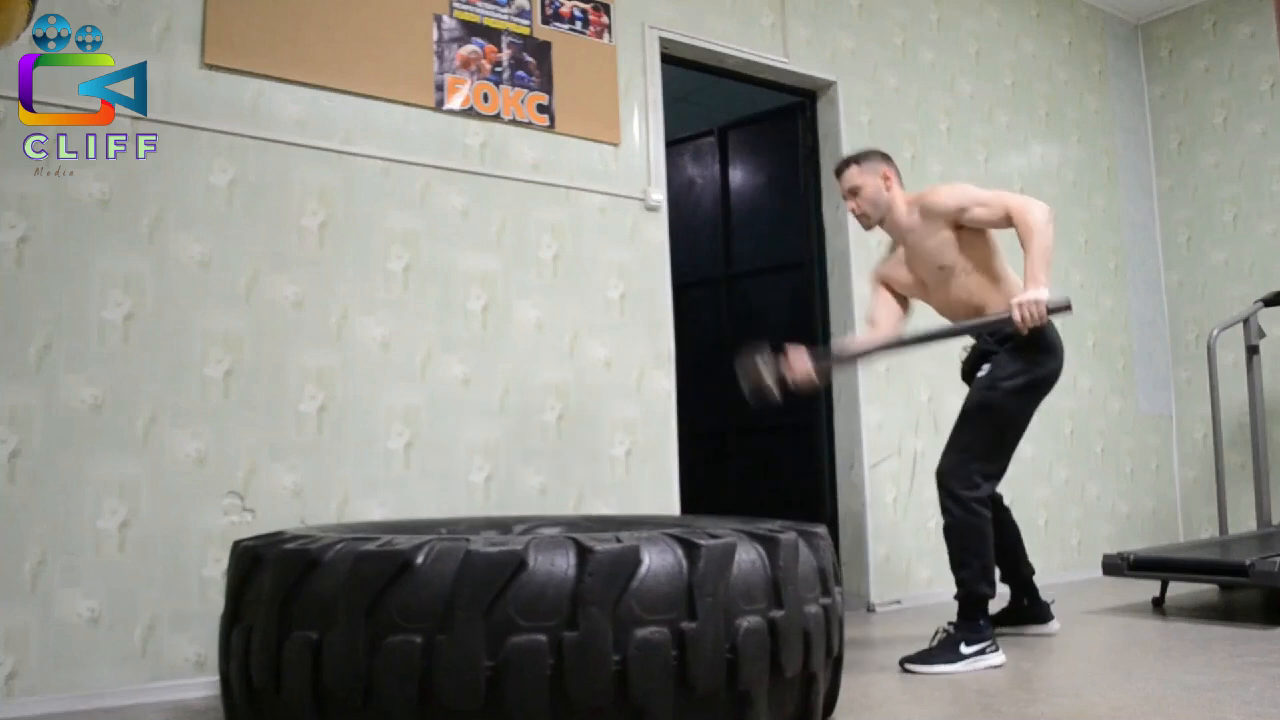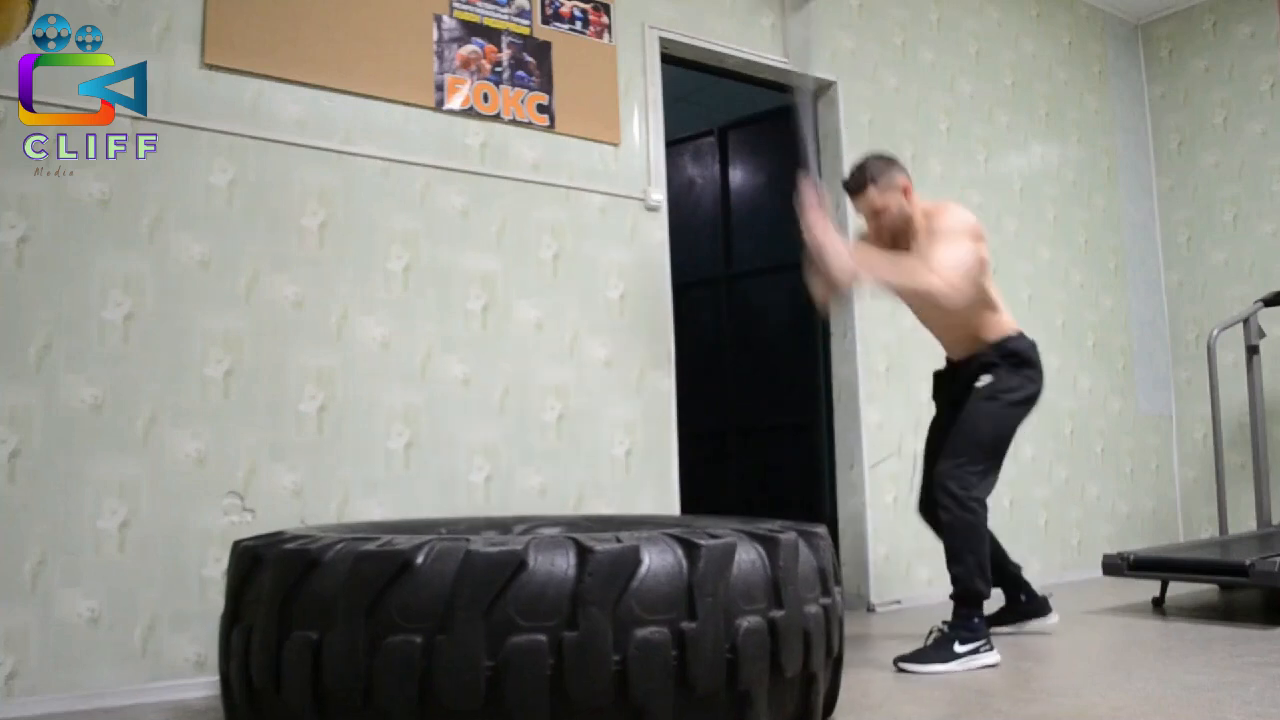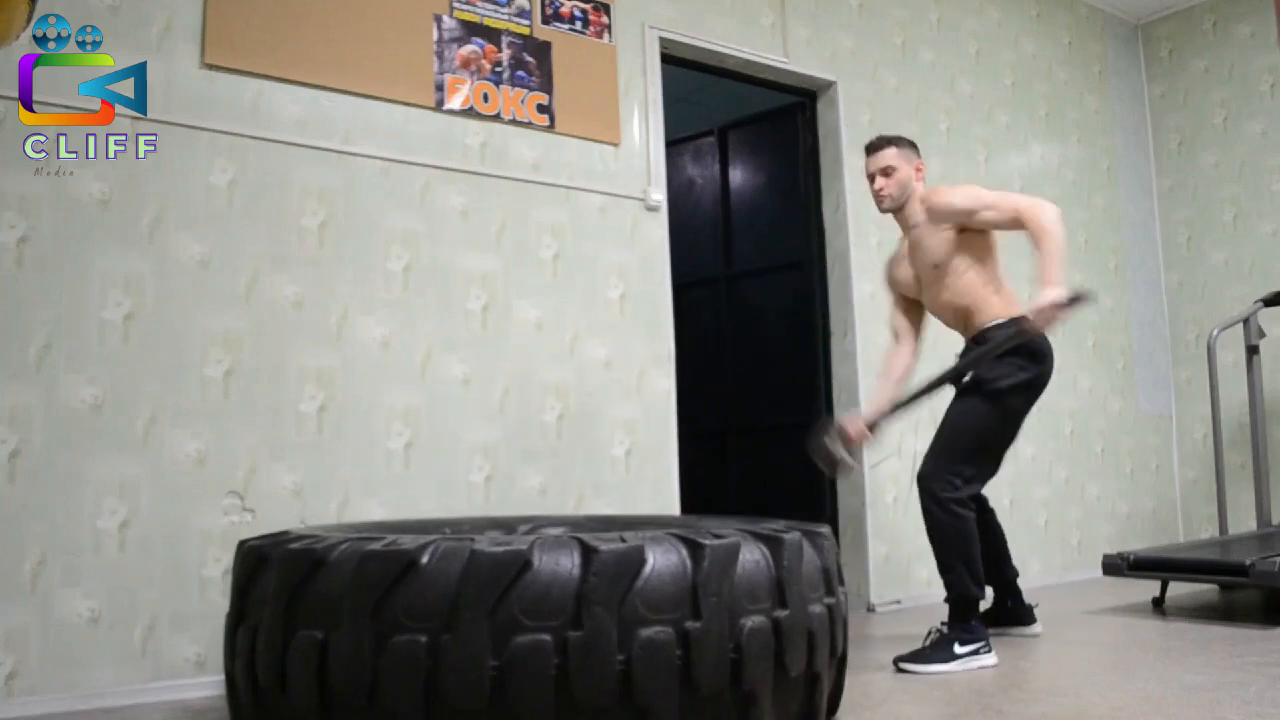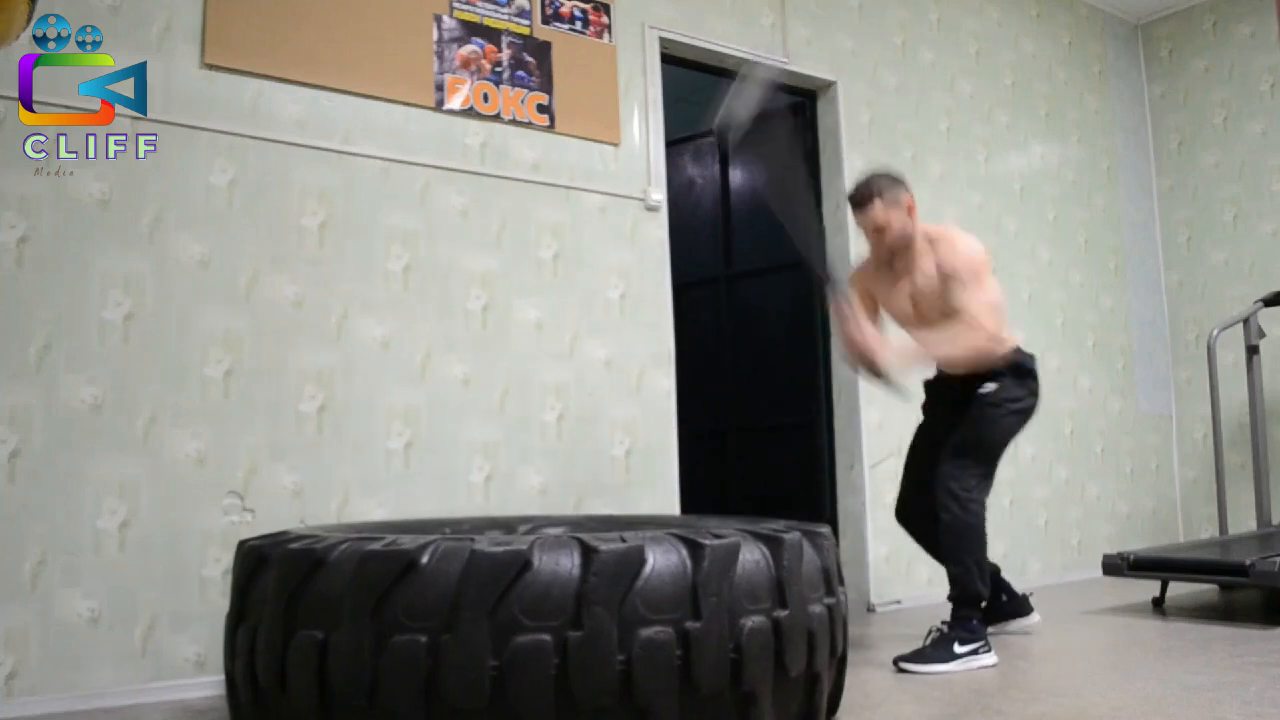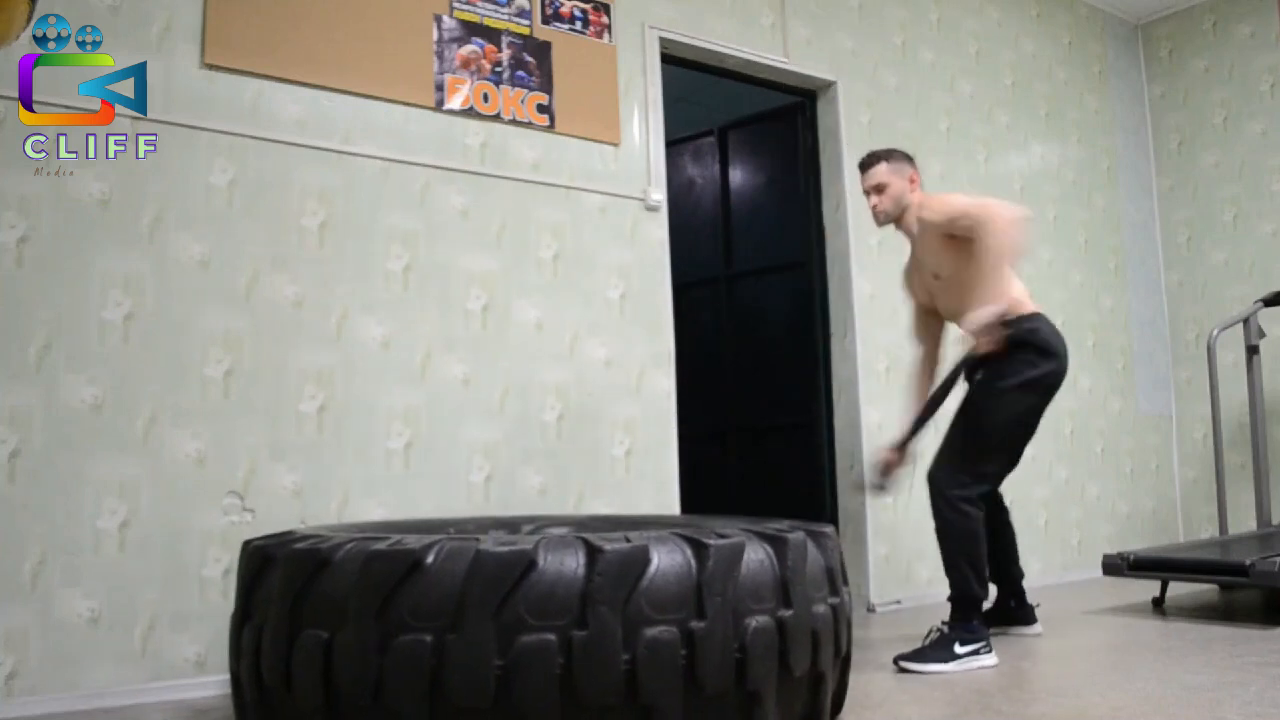
dt=1s
person 1, frame 1
left shoulder: (939, 205)
right shoulder: (888, 269)
left elbow: (1032, 209)
right elbow: (879, 331)
left wrist: (1034, 283)
right wrist: (817, 364)
left hip: (1023, 345)
right hip: (1003, 352)
left knee: (960, 480)
right knee: (975, 484)
left ankle: (973, 635)
right ankle: (1027, 605)
person 1, frame 2
left shoulder: (951, 221)
right shoulder: (874, 241)
left elbow: (946, 288)
right elbow: (826, 294)
left wrist: (860, 260)
right wrist: (821, 243)
left hip: (1007, 367)
right hip: (959, 374)
left knee: (957, 486)
right knee: (939, 501)
left ankle: (968, 633)
right ankle: (1024, 600)
person 1, frame 3
left shoulder: (947, 204)
right shoulder: (898, 268)
left elbow: (1040, 212)
right elbow: (904, 346)
left wrist: (1050, 285)
right wrist: (868, 415)
left hip: (1015, 350)
right hip: (998, 359)
left knee: (941, 482)
right knee: (961, 488)
left ankle: (967, 634)
right ankle: (1011, 605)
person 1, frame 4
left shoulder: (957, 252)
right shoulder: (866, 277)
left elbow: (986, 338)
right elbow: (869, 361)
left wrist: (911, 345)
right wrist: (858, 341)
left hip: (1004, 380)
right hip: (950, 385)
left knee: (957, 483)
right knee: (915, 507)
left ankle: (968, 633)
right ankle: (1004, 602)
person 1, frame 5
left shoulder: (938, 213)
right shoulder: (913, 273)
left elbow: (1009, 215)
right elbow: (926, 355)
left wrist: (988, 302)
right wrist: (904, 437)
left hip: (1024, 349)
right hip: (1023, 353)
left knee: (953, 481)
right knee: (976, 485)
left ankle: (969, 633)
right ankle: (1013, 604)
